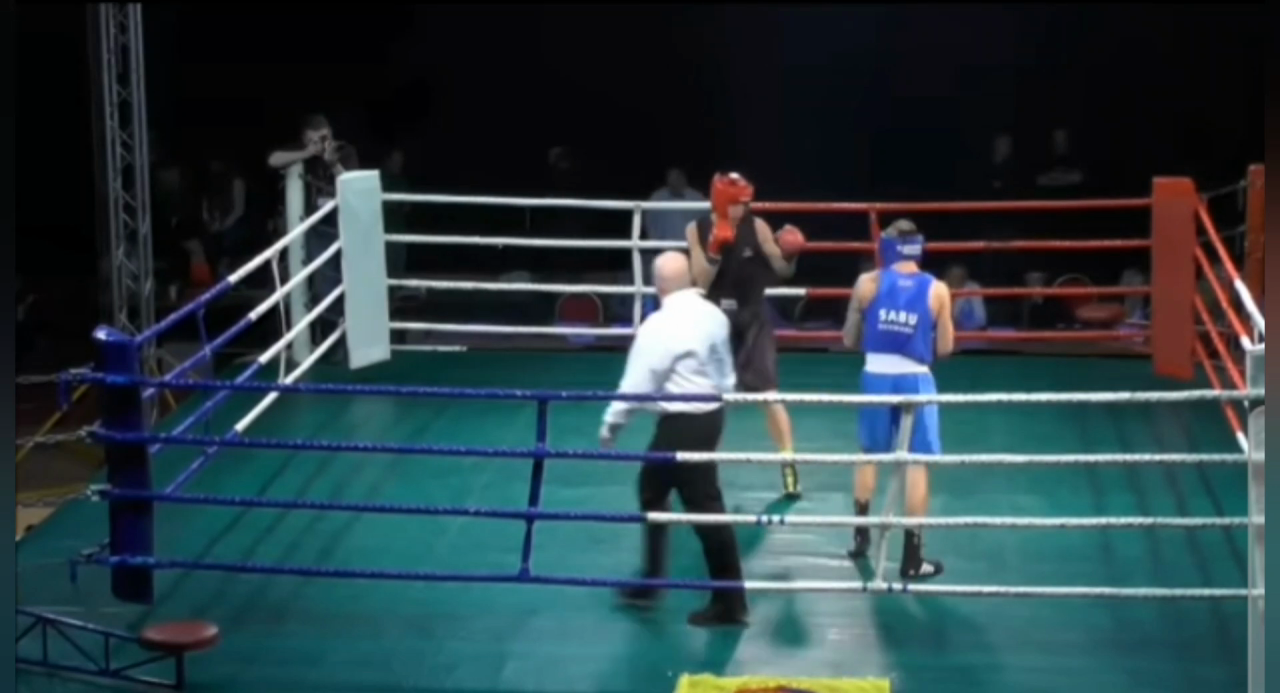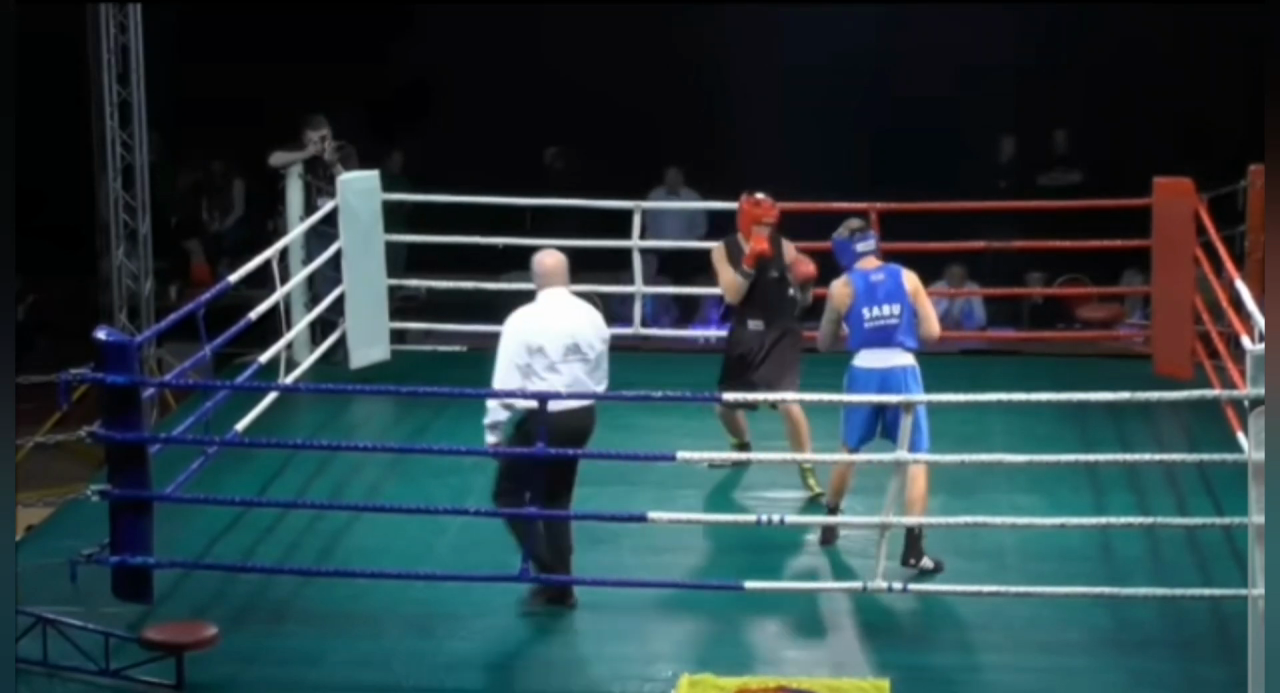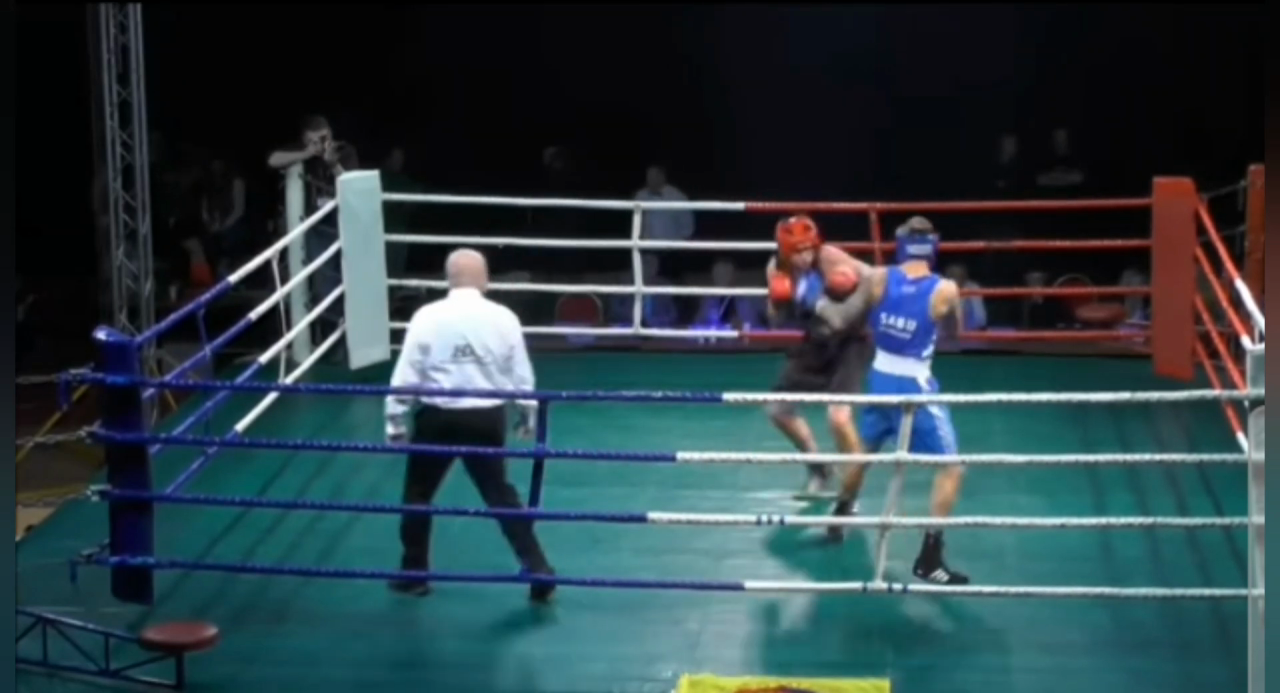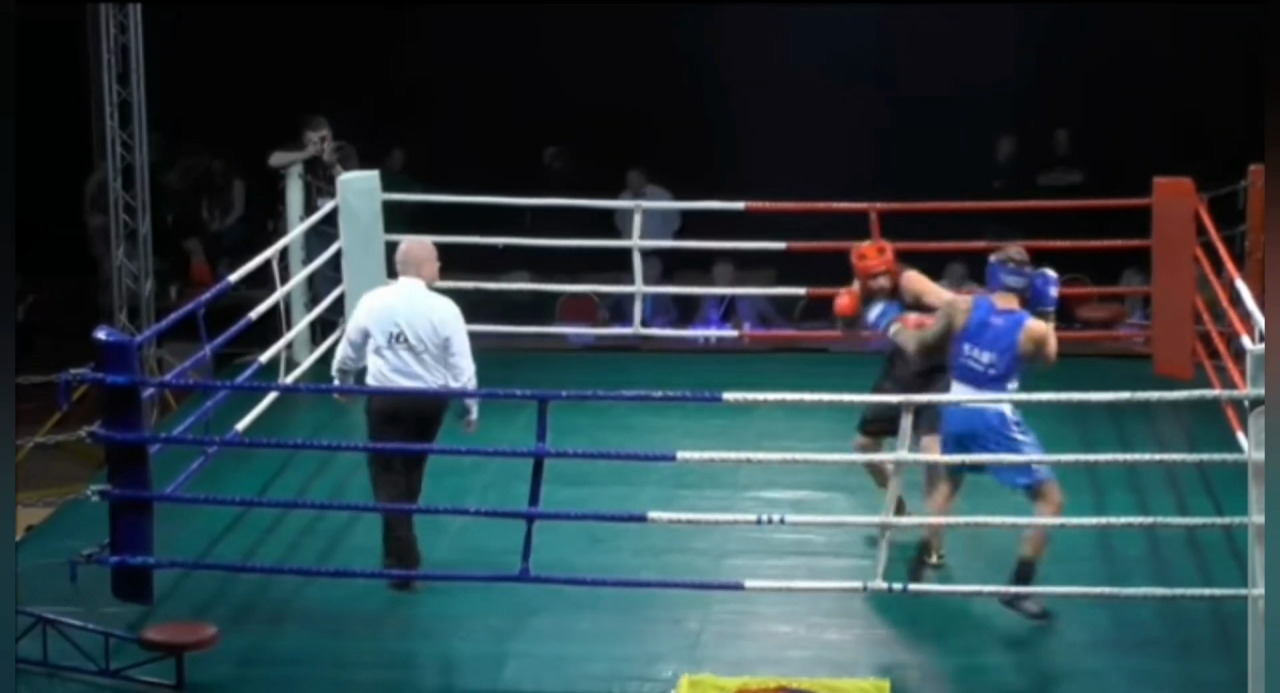
dt=0.4s
person 1, frame 1
left shoulder: (867, 283)
right shoulder: (937, 290)
left elbow: (849, 339)
right elbow: (943, 348)
left hip: (876, 377)
right hip: (915, 380)
left knee: (869, 453)
right knee: (916, 464)
left ankle: (862, 533)
right ankle: (912, 557)
person 1, frame 2
left shoulder: (841, 287)
right shoulder: (907, 278)
left elbow: (825, 344)
right elbow: (932, 332)
left hip: (863, 373)
right hip: (902, 372)
left knee: (849, 452)
right knee: (915, 460)
left ankle: (830, 525)
right ankle: (913, 548)
person 1, frame 3
left shoulder: (877, 278)
right shoulder: (945, 290)
left elbow: (843, 318)
left hip: (881, 377)
right hip: (915, 384)
left knee: (867, 450)
right knee: (950, 468)
left ankle: (839, 518)
right ankle: (929, 560)
person 1, frame 4
left shoulder: (962, 306)
right shoulder: (1035, 328)
left elbow: (919, 344)
right elbow: (1048, 355)
left wrist: (895, 329)
right wrist: (1046, 310)
left hip: (956, 410)
right hip: (995, 417)
left knee: (949, 482)
right knee: (1050, 497)
left ankle: (920, 560)
right ankle: (1021, 584)
person 2, frame 1
left shoulder: (660, 324)
right shoulder: (713, 315)
left elbow: (637, 382)
right elbow: (726, 371)
left wrist: (610, 424)
left hip: (683, 423)
right hip: (710, 415)
left knee: (704, 507)
right knee: (651, 490)
left ankle: (728, 601)
right ankle: (649, 583)
person 2, frame 2
left shoulder: (523, 320)
right shoulder: (592, 315)
left elbow: (505, 384)
right elbow: (600, 374)
left wrist: (495, 431)
left hip: (540, 421)
right hip: (583, 416)
left knee: (509, 497)
right knee: (555, 501)
left ankle: (551, 575)
right ankle: (557, 586)
person 2, frame 3
left shoulder: (428, 317)
right shoulder: (503, 318)
left elbow: (405, 377)
right elbow: (522, 377)
left wrist: (395, 422)
right wrist: (527, 416)
left hip: (438, 418)
right hip: (487, 418)
left knee: (418, 495)
right knee: (500, 494)
left ankle: (414, 574)
right ankle: (538, 570)
person 2, frame 4
left shoulder: (373, 302)
right shoulder: (443, 309)
left elbow: (349, 352)
right elbow: (461, 366)
left wrist: (342, 382)
right wrist: (471, 408)
left hip: (385, 400)
right hip: (430, 401)
left knee: (388, 476)
right knee: (411, 473)
left ankle: (402, 560)
right ankle: (403, 554)
person 3, frame 1
left shoulder: (757, 227)
right shoulder: (697, 230)
left elbow: (782, 271)
right elbow: (701, 281)
left wrist: (789, 254)
right wrist: (716, 250)
left hip: (753, 317)
left knee: (767, 392)
left ankle: (787, 464)
person 3, frame 2
left shoulder: (783, 248)
right shoulder: (724, 250)
left elbow: (804, 300)
right elbow: (731, 296)
left wrist: (806, 283)
right wrist: (750, 264)
left hip: (781, 334)
right hip: (744, 334)
left knee: (788, 402)
right knee: (725, 405)
left ankle: (806, 468)
right ankle: (741, 448)
person 3, frame 3
left shoulder: (830, 257)
right shoulder: (776, 268)
right elbow: (776, 320)
left wrist: (852, 280)
right wrist: (778, 300)
left hip: (849, 342)
right hip: (816, 342)
left knee: (838, 417)
right knee: (778, 411)
right ankle: (817, 466)
person 3, frame 4
left shoulder: (909, 282)
right shoulder: (862, 289)
right wrist: (847, 312)
left hip: (935, 369)
right hip: (900, 368)
left knee: (931, 451)
right knee: (866, 443)
right ankle: (896, 505)
person 4, frame 1
left shoulder: (345, 152)
right shoulder: (302, 151)
right elbow: (273, 160)
left wrist: (334, 164)
right wrist: (306, 154)
right hip: (318, 228)
right knee: (325, 287)
person 4, frame 2
left shoulder: (345, 151)
right shoulder: (302, 151)
right elbow: (273, 160)
left wrist: (334, 164)
right wrist: (305, 154)
right hip: (318, 227)
right knee: (325, 287)
person 4, frame 3
left shoulder: (345, 151)
right shoulder: (302, 151)
right elbow: (273, 160)
left wrist: (334, 164)
right wrist: (306, 154)
right hip: (318, 227)
right knee: (325, 286)
person 4, frame 4
left shoulder: (344, 151)
right shoulder: (301, 151)
right elbow: (273, 160)
left wrist: (333, 165)
right wrist: (306, 155)
right hip: (317, 227)
right knee: (324, 285)
right ankle: (331, 332)
